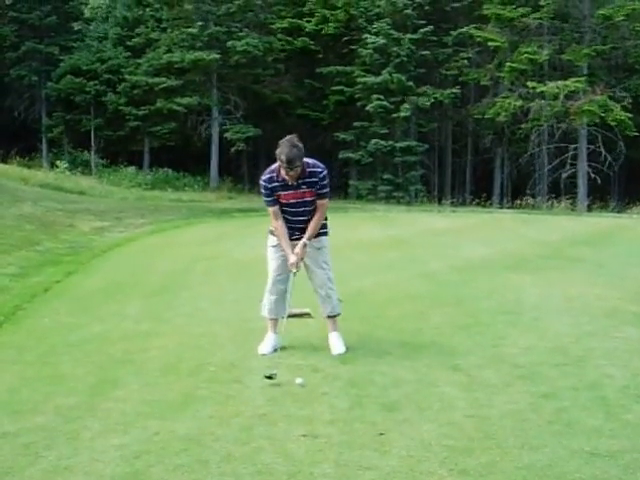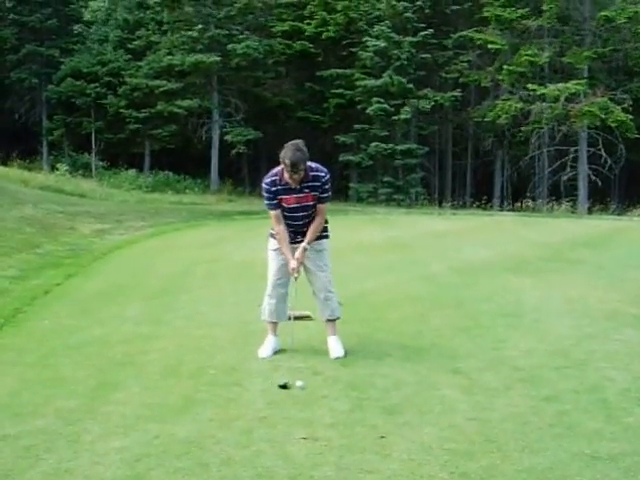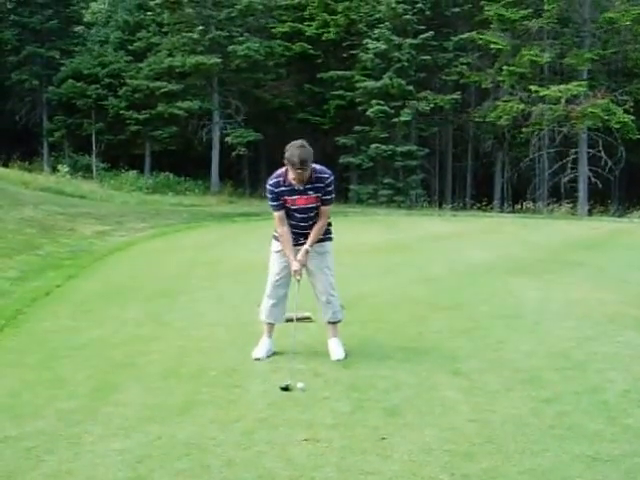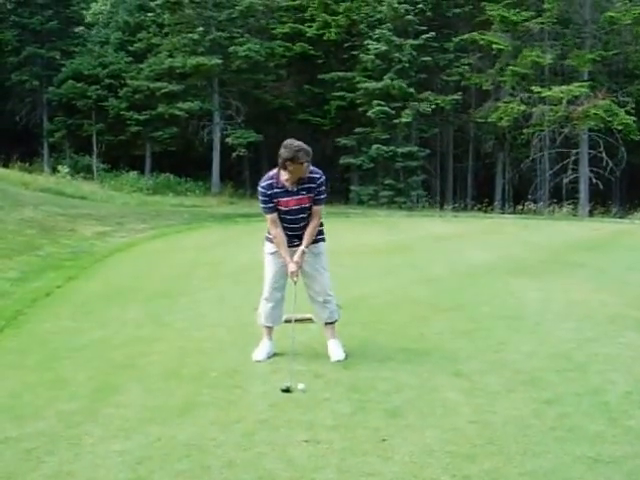
dt=0.4s
person 1, frame 1
left shoulder: (318, 171)
right shoulder: (268, 178)
left elbow: (321, 210)
right elbow: (276, 218)
left wrist: (304, 243)
right wrist: (289, 252)
left hip: (314, 235)
right hip: (281, 237)
left knee: (324, 282)
right knee: (275, 283)
left ankle: (334, 332)
right ankle: (272, 334)
person 1, frame 2
left shoulder: (321, 176)
right shoulder: (270, 181)
left elbow: (321, 216)
right elbow: (277, 222)
left wrist: (304, 248)
right wrist: (289, 257)
left hip: (314, 239)
right hip: (281, 240)
left knee: (324, 285)
right knee: (275, 287)
left ankle: (332, 336)
right ankle: (272, 337)
person 1, frame 3
left shoulder: (325, 178)
right shoulder: (275, 183)
left elbow: (323, 218)
right elbow: (281, 224)
left wrist: (306, 250)
right wrist: (292, 259)
left hip: (317, 241)
right hip: (284, 242)
left knee: (326, 288)
right knee: (274, 288)
left ankle: (333, 339)
right ankle: (267, 340)
person 1, frame 4
left shoulder: (317, 178)
right shoulder: (267, 185)
left elbow: (315, 218)
right elbow: (274, 226)
left wrist: (301, 251)
right wrist: (288, 261)
left hip: (311, 242)
right hip: (277, 244)
left knee: (322, 289)
right knee: (271, 290)
left ankle: (332, 340)
right ankle: (266, 341)
